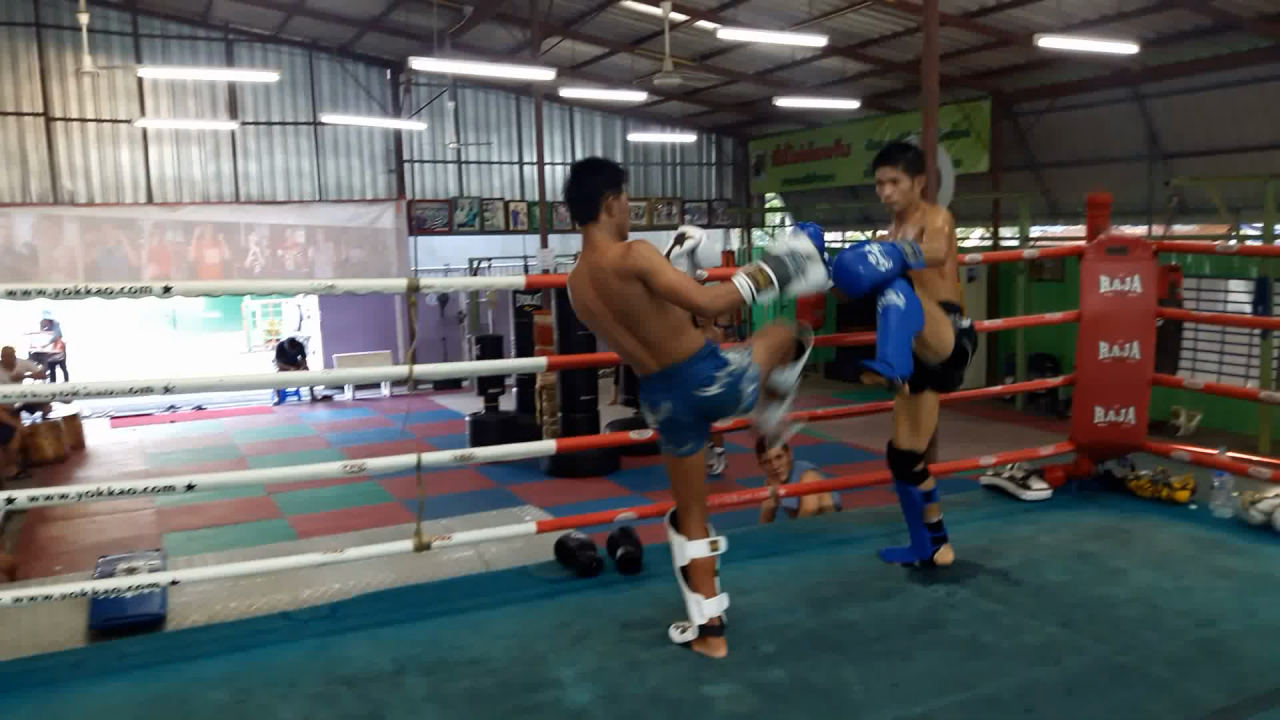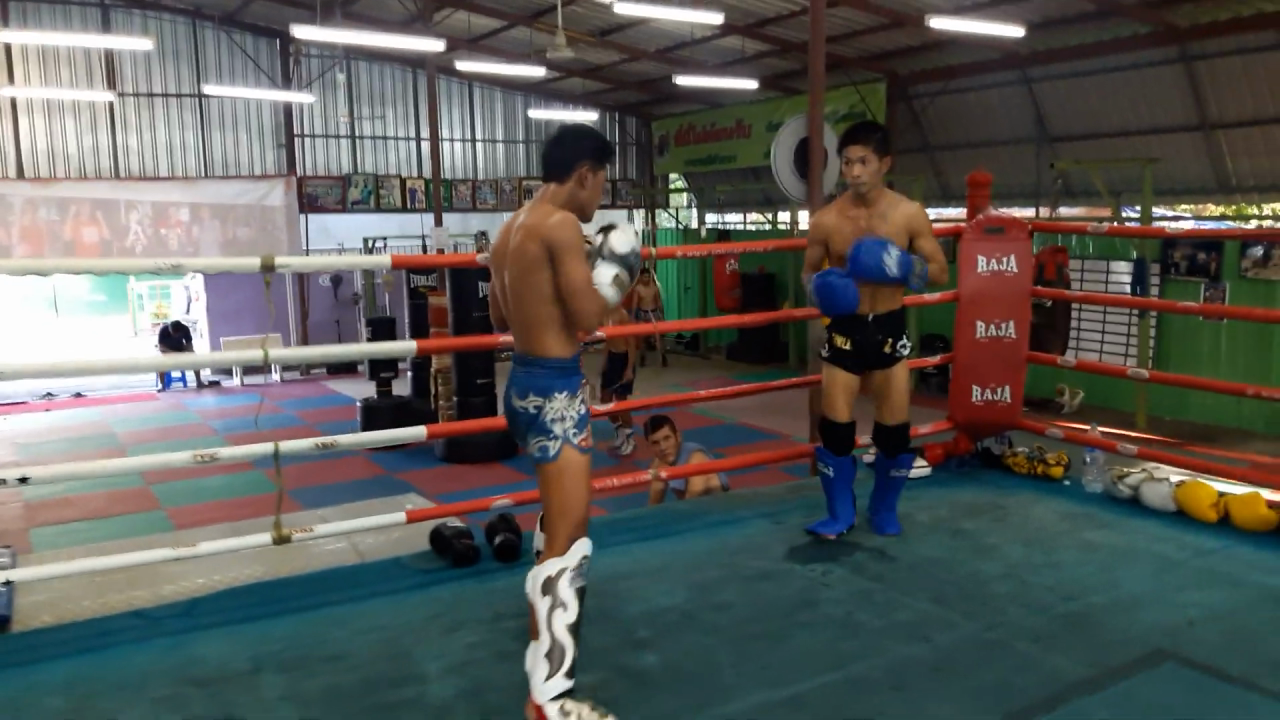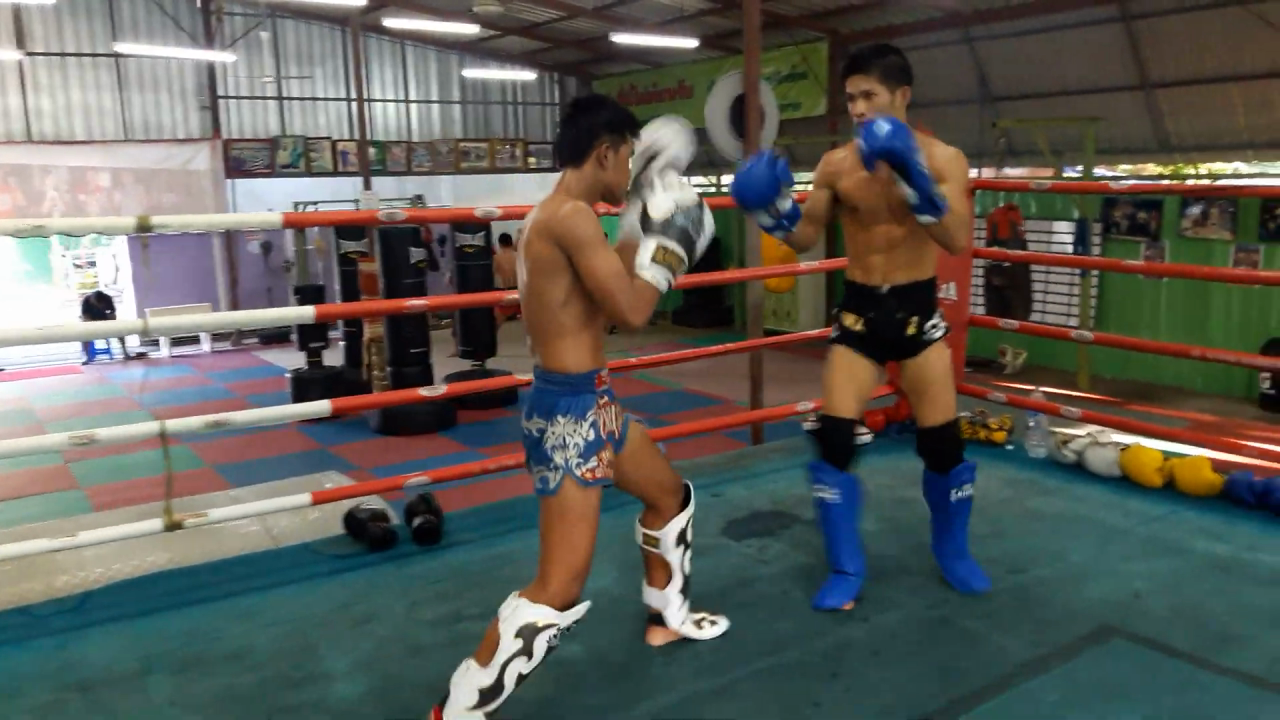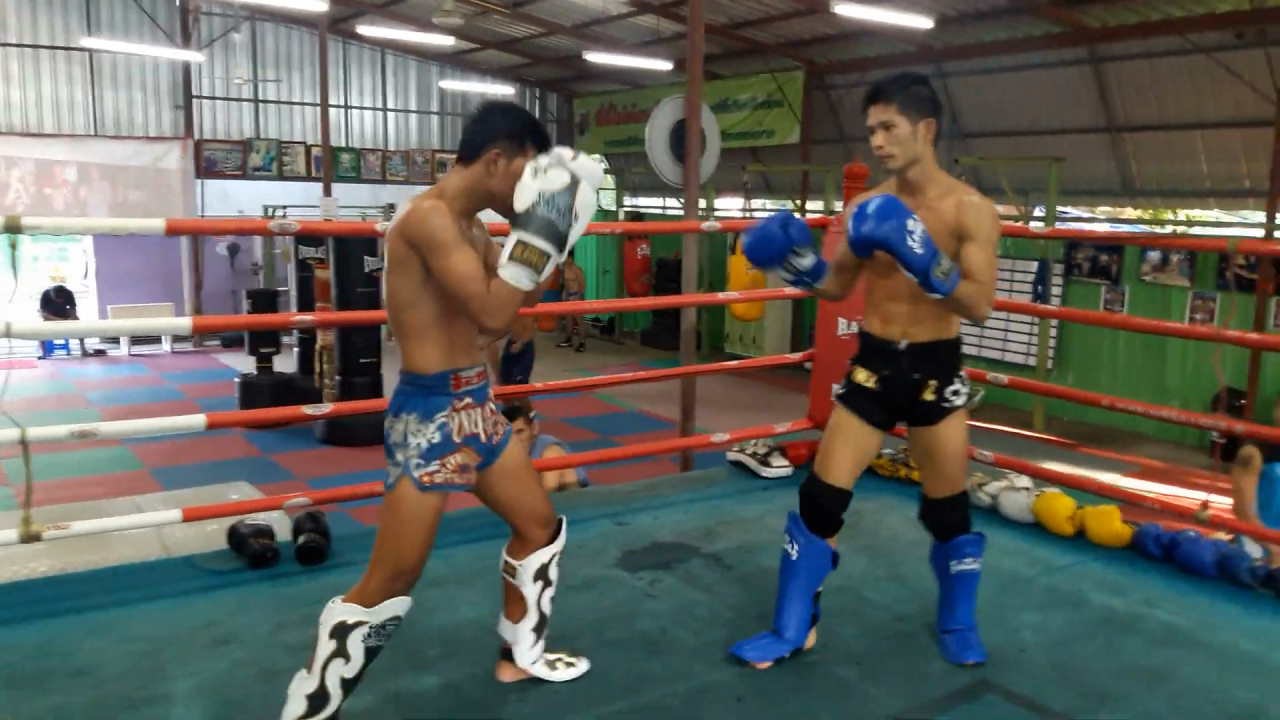
dt=1s
person 1, frame 1
left shoulder: (576, 285)
right shoulder: (631, 255)
right elbow: (706, 304)
left wrist: (677, 261)
right wrist: (767, 272)
left hip: (662, 398)
right hip: (711, 375)
left knee: (689, 515)
right knee: (788, 335)
left ankle: (708, 629)
right ankle: (771, 411)
person 1, frame 2
left shoulder: (510, 230)
right shoulder: (561, 225)
right elbow: (590, 316)
right wrist: (616, 266)
left hip: (524, 382)
right hip: (554, 389)
left knee: (560, 509)
right knee: (568, 541)
left ankle: (551, 607)
person 1, frame 3
left shoulder: (562, 215)
right shoulder: (569, 216)
left elbow: (617, 263)
right elbow: (634, 309)
left wrist: (657, 173)
right wrist: (672, 232)
left hip: (590, 402)
right hip: (568, 411)
left knee: (672, 497)
right knee: (559, 590)
left ankle: (667, 615)
person 1, frame 4
left shoulder: (468, 225)
right shoulder: (429, 216)
left elbow: (511, 291)
right elbow: (494, 313)
left wrist: (563, 213)
right wrist: (540, 220)
left hip: (478, 406)
right hip: (428, 415)
left knee: (542, 527)
right knee: (386, 587)
left ankle: (521, 653)
person 2, frame 1
left shoulder: (935, 217)
right shoulder: (890, 236)
left elbow: (936, 253)
right elbow: (858, 284)
left wrist: (893, 255)
right wrist: (823, 267)
left hip: (950, 337)
right hip: (921, 354)
left knee: (896, 289)
right knee: (904, 455)
left ankle: (889, 364)
right ankle: (929, 545)
person 2, frame 2
left shoulder: (910, 214)
right shoulder: (826, 221)
left elbow: (939, 271)
right elbow: (810, 271)
left wrist: (903, 269)
right wrist: (819, 288)
left hip: (891, 332)
right hip: (844, 333)
left knee: (893, 436)
right knee: (835, 432)
left ankle: (882, 505)
right ankle: (840, 514)
person 2, frame 3
left shoulder: (941, 159)
right shoulder: (837, 162)
left elbow: (955, 236)
right elbow: (799, 236)
left wrist: (913, 173)
right wrist: (773, 205)
left hip: (915, 311)
right hip: (856, 307)
left knee: (944, 441)
right knee: (835, 439)
left ankle: (953, 552)
right ankle: (846, 570)
person 2, frame 4
left shoulder: (972, 210)
right shoulder: (867, 208)
left elbow: (980, 307)
right elbow: (834, 287)
left wrist: (924, 259)
right wrist: (796, 258)
left hip: (935, 370)
right hip: (872, 365)
left knee: (947, 510)
right knee: (820, 501)
left ankle: (957, 624)
right ankle: (792, 629)
